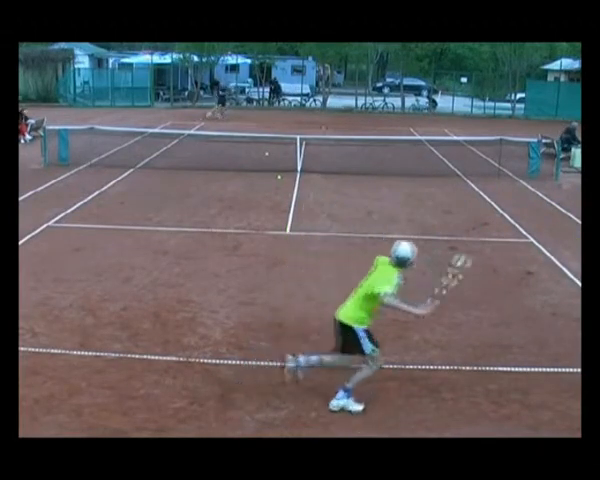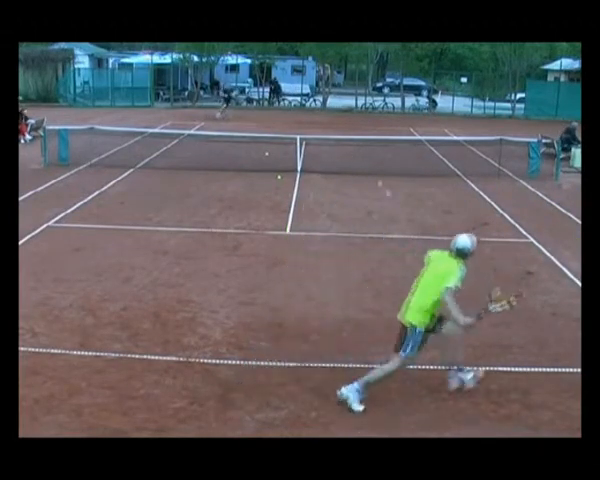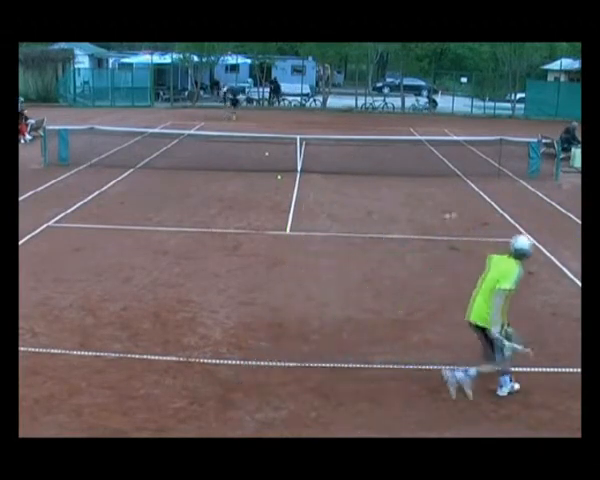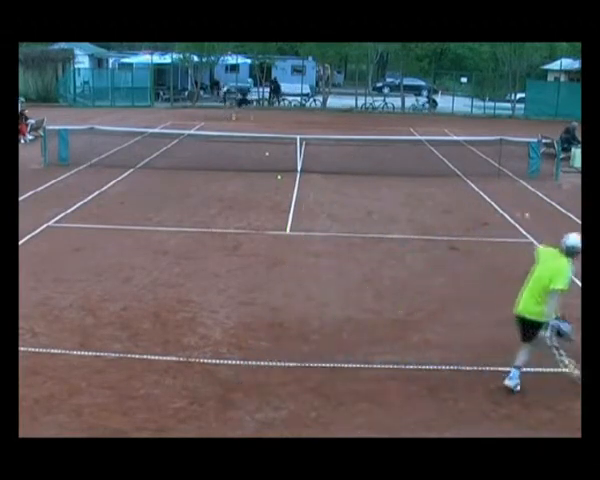
dt=0.2s
person 1, frame 1
left shoulder: (384, 261)
right shoulder: (393, 276)
right elbow: (385, 298)
right wrist: (414, 310)
left hip: (345, 315)
right hip: (353, 321)
left knee: (351, 360)
right knee: (375, 363)
left ankle: (301, 361)
right ankle: (342, 398)
person 1, frame 2
left shoulder: (438, 256)
right shoulder: (458, 269)
left elbow: (427, 257)
right elbow: (446, 294)
right wrist: (460, 318)
left hip: (412, 313)
right hip: (417, 320)
left knee: (455, 331)
right knee: (397, 362)
left ankle: (457, 375)
right ankle: (353, 390)
person 1, frame 3
left shoulder: (496, 259)
right shoulder: (514, 270)
right elbow: (499, 295)
right wrist: (495, 326)
left hip: (474, 315)
right hip: (489, 320)
left knee: (510, 340)
right knee: (501, 362)
left ankle: (505, 382)
right ankle: (461, 374)
person 1, frame 4
left shoulder: (546, 253)
right shoulder: (566, 269)
left elbow: (538, 248)
right elbow: (553, 297)
right wrist: (548, 324)
left hip: (521, 311)
right hip: (540, 316)
left knee: (527, 344)
right knee: (573, 337)
left ankle: (513, 377)
